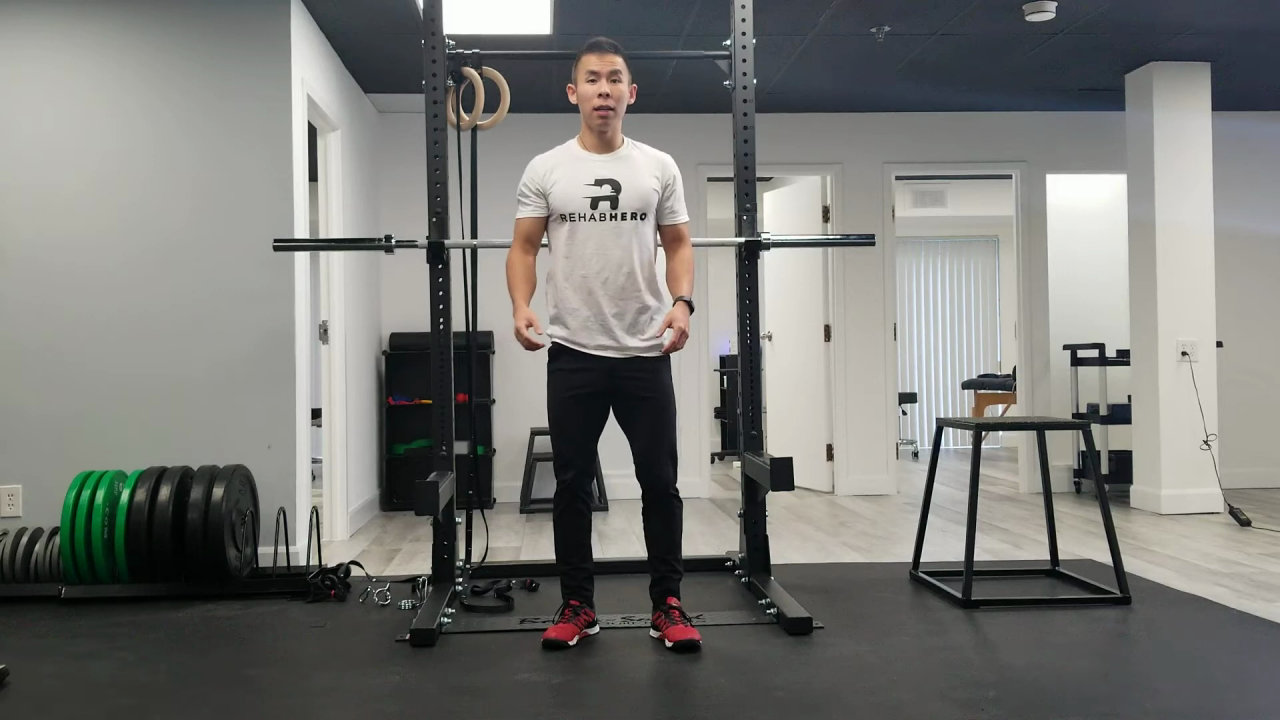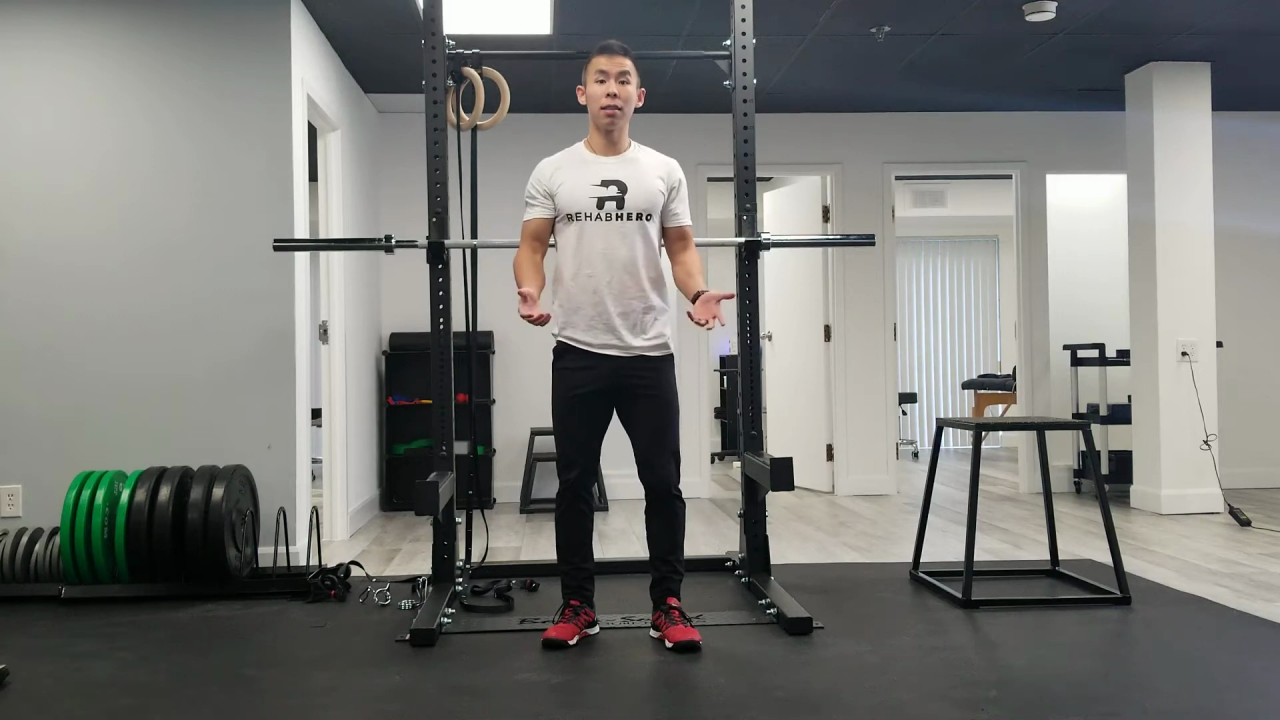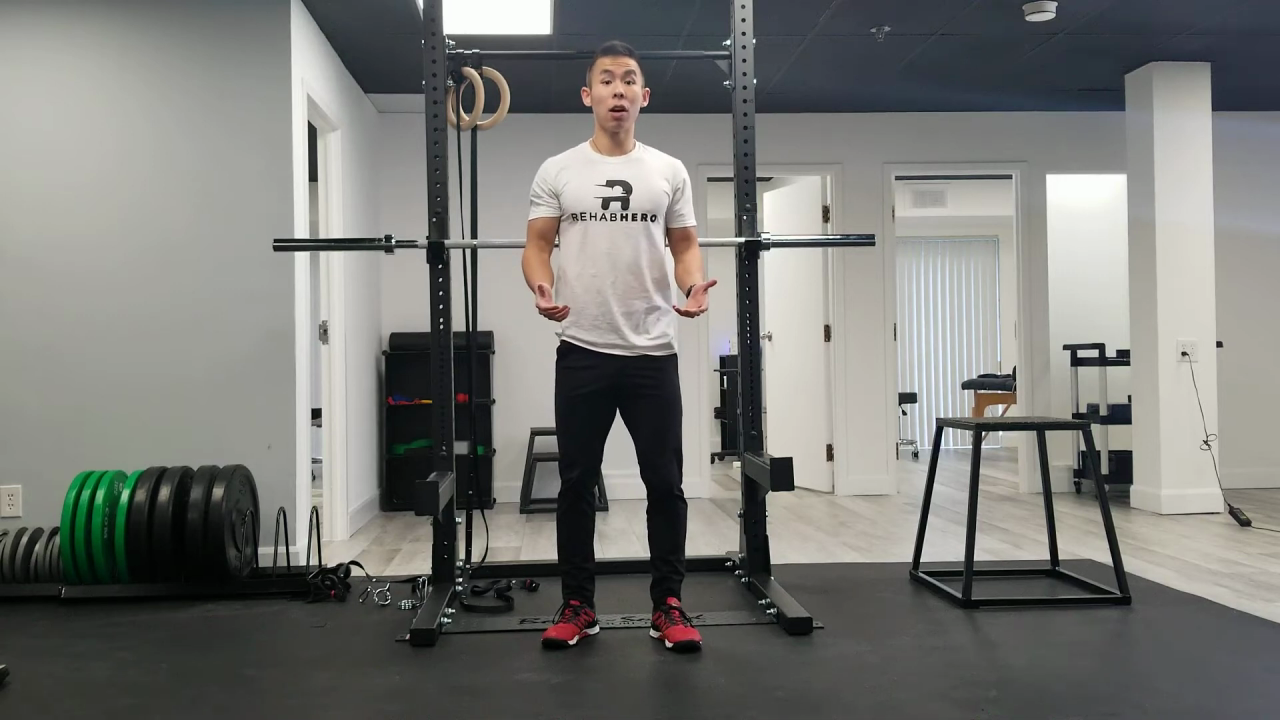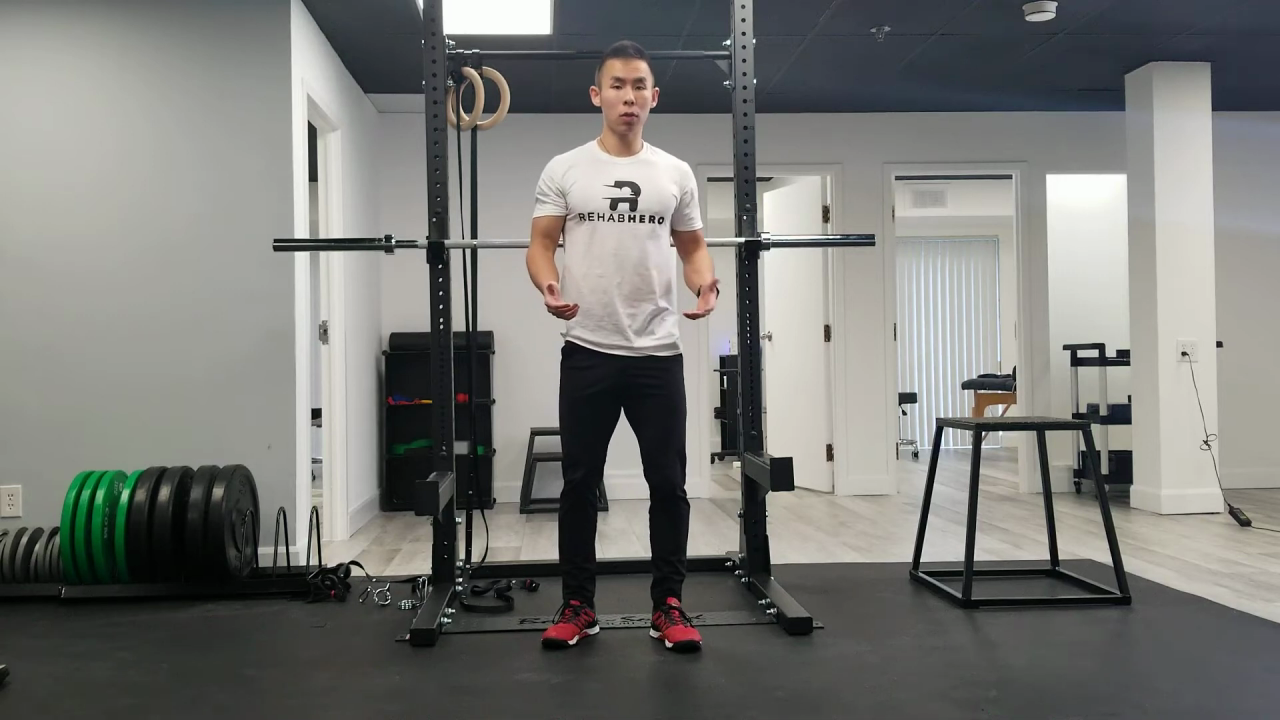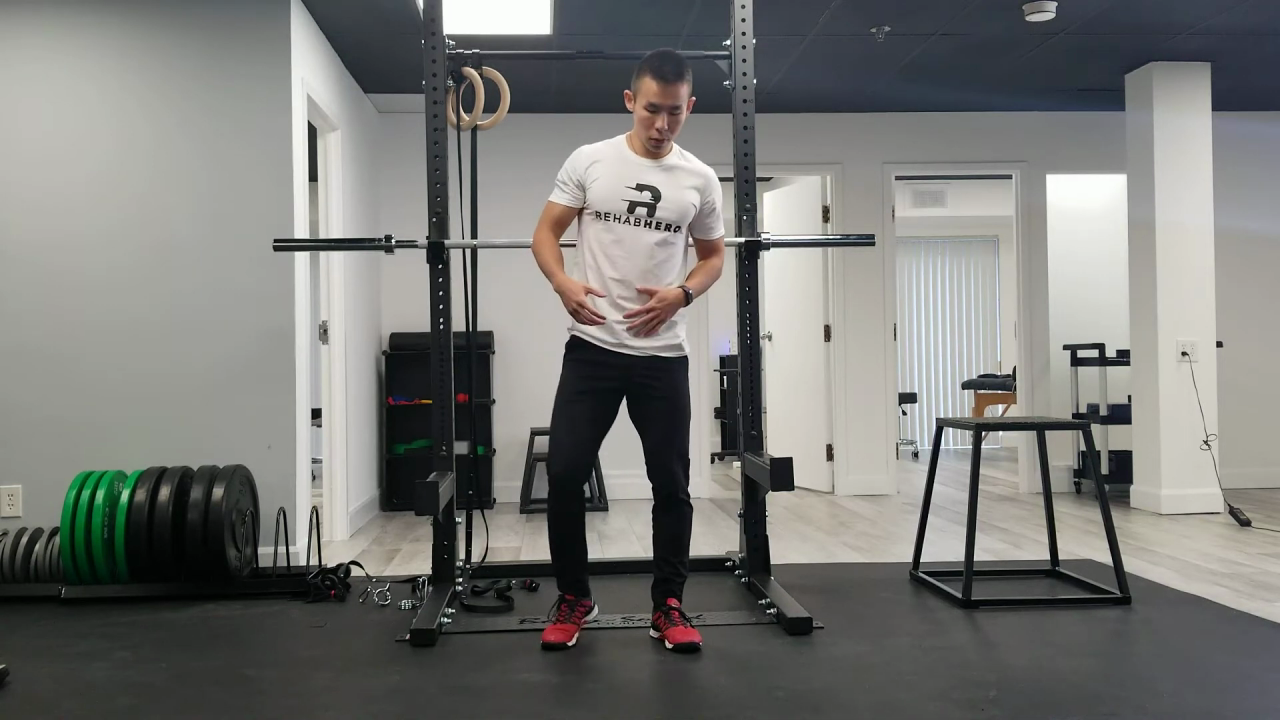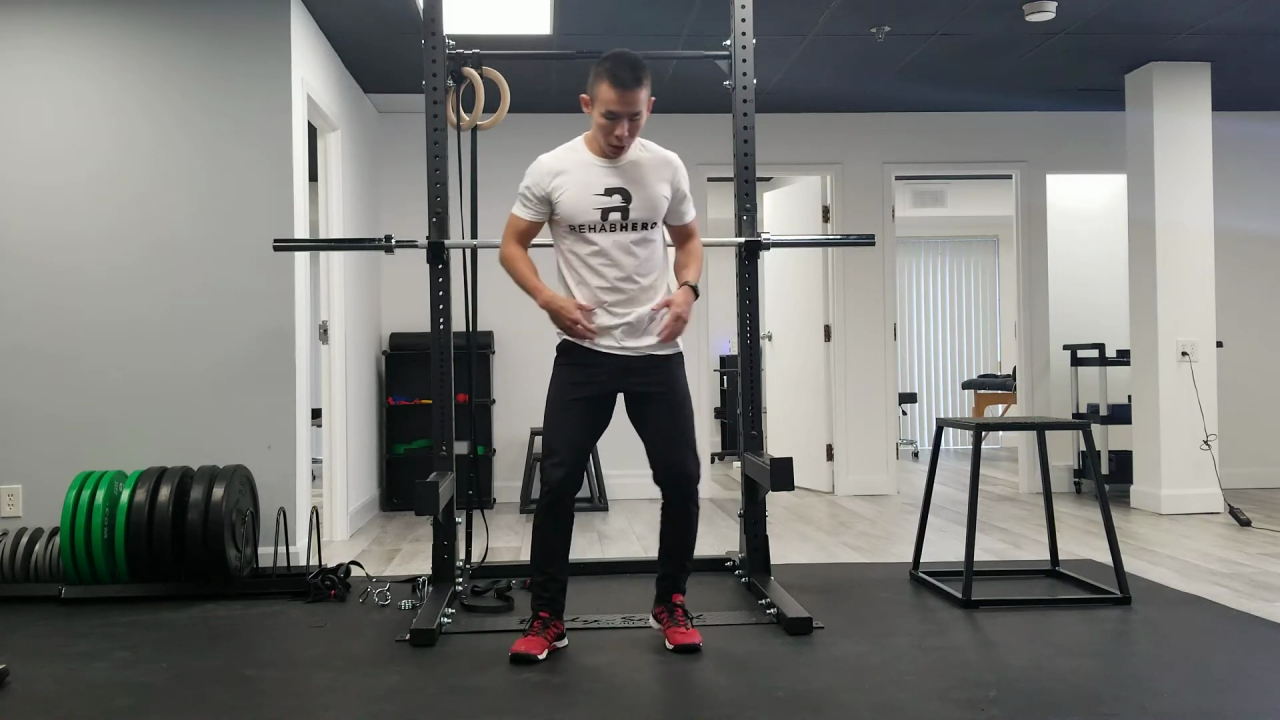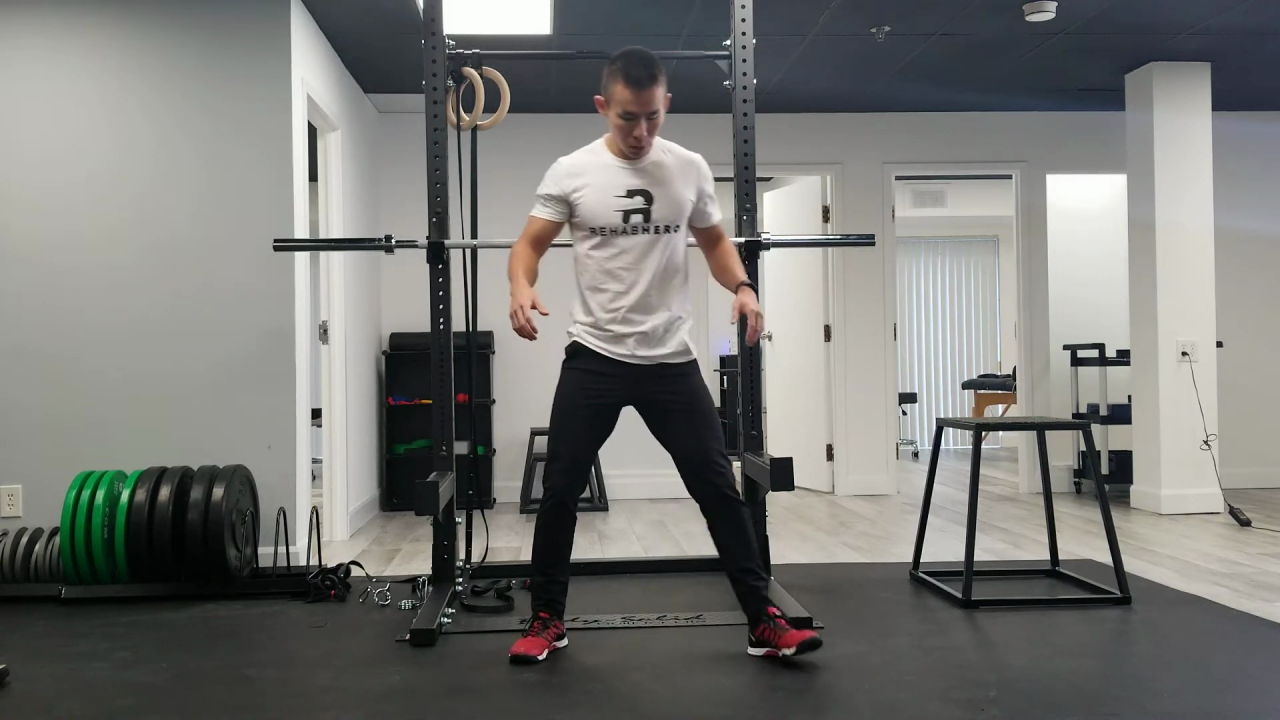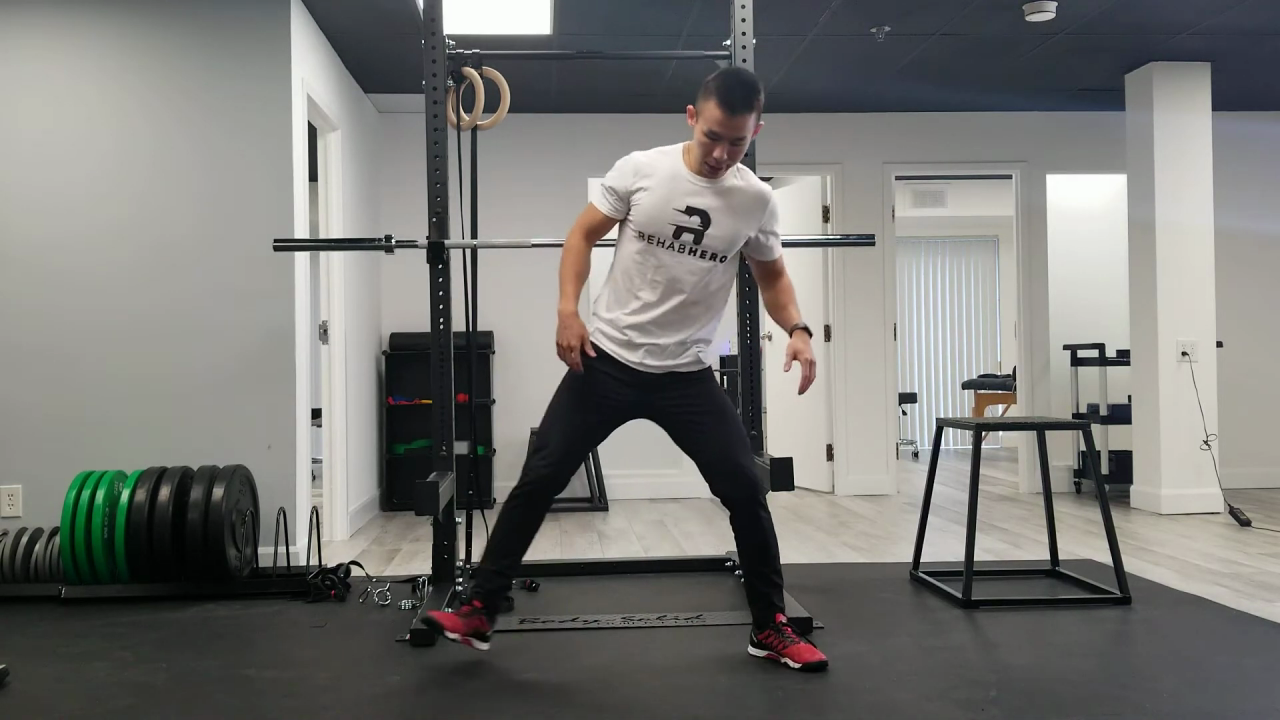
dt=0.4s
person 1, frame 1
left shoulder: (659, 167)
right shoulder: (545, 169)
left elbow: (677, 244)
right elbow: (524, 246)
left wrist: (682, 302)
right wrist: (521, 306)
left hip: (644, 353)
right hip: (574, 354)
left knee: (660, 482)
right knee: (572, 485)
left ankle: (667, 606)
right ankle: (577, 606)
person 1, frame 2
left shoulder: (664, 170)
right shoulder: (551, 171)
left elbow: (680, 246)
right elbow: (531, 246)
left wrist: (698, 293)
right wrist: (528, 291)
left hip: (648, 353)
right hip: (577, 352)
left knee: (663, 483)
right knee: (574, 483)
left ankle: (667, 606)
right ankle: (576, 606)
person 1, frame 3
left shoulder: (669, 171)
right shoulder: (557, 170)
left elbow: (685, 245)
right elbow: (537, 244)
left wrist: (693, 285)
right wrist: (541, 286)
left hip: (653, 352)
right hip: (581, 351)
left knee: (665, 482)
right knee: (577, 484)
left ankle: (668, 606)
right ankle: (577, 606)
person 1, frame 4
left shoulder: (676, 173)
right shoulder: (564, 169)
left elbow: (692, 246)
right elbow: (541, 243)
left wrist: (704, 283)
right wrist: (548, 285)
left hip: (657, 353)
right hip: (587, 352)
left knee: (668, 483)
right knee: (579, 483)
left ankle: (668, 606)
right ankle: (578, 606)
person 1, frame 5
left shoulder: (700, 179)
right shoulder: (587, 161)
left elbow: (713, 255)
right elbow: (545, 232)
left wrist: (681, 293)
right wrist: (561, 282)
left hip: (662, 353)
right hip: (592, 347)
left knee: (671, 483)
right knee: (565, 472)
left ankle: (668, 606)
right ankle: (573, 599)
person 1, frame 6
left shoulder: (667, 166)
right shoulder: (550, 169)
left elbow: (687, 238)
right elbow: (512, 244)
left wrist: (686, 290)
right wrist: (549, 299)
left hip: (656, 351)
right hip: (584, 352)
left knee: (681, 478)
right knee: (558, 482)
left ankle: (671, 604)
right ankle: (546, 617)
person 1, frame 7
left shoulder: (689, 168)
right shoulder: (570, 172)
left elbow: (714, 241)
right elbow: (529, 244)
left wrist: (741, 287)
right wrist: (521, 289)
left hip: (670, 359)
right hip: (594, 357)
left knee: (716, 486)
right knee: (561, 490)
left ankle: (764, 621)
right ankle: (546, 619)
person 1, frame 8
left shoulder: (757, 199)
right shoulder: (638, 169)
left elbow: (772, 275)
right elbow: (582, 236)
left wrist: (798, 329)
right wrist: (567, 308)
left hip: (687, 373)
right hip: (609, 360)
left knee: (745, 489)
right knee: (540, 478)
left ankle: (770, 627)
right ankle: (480, 610)
